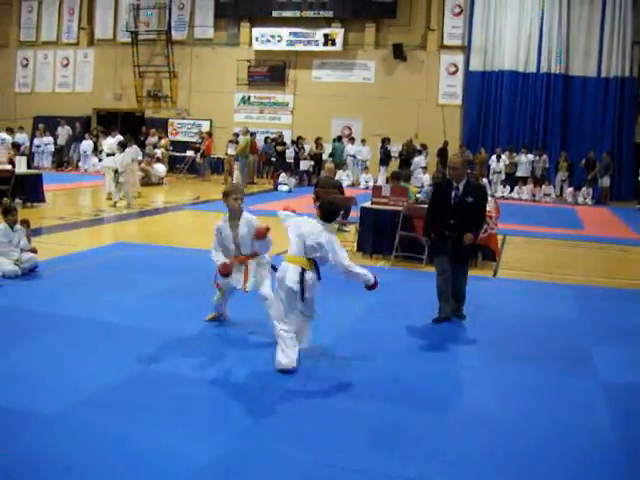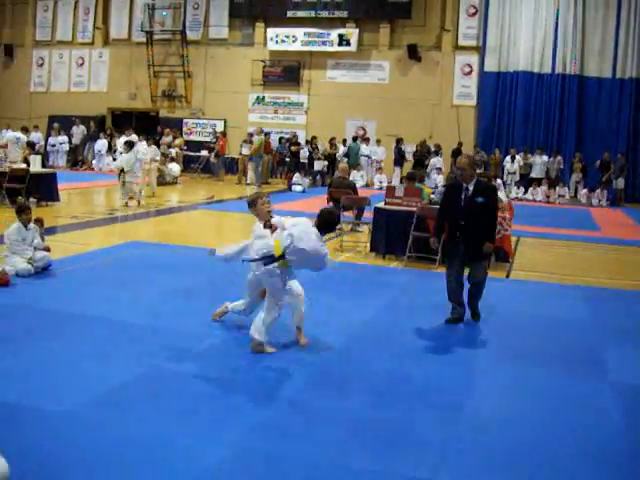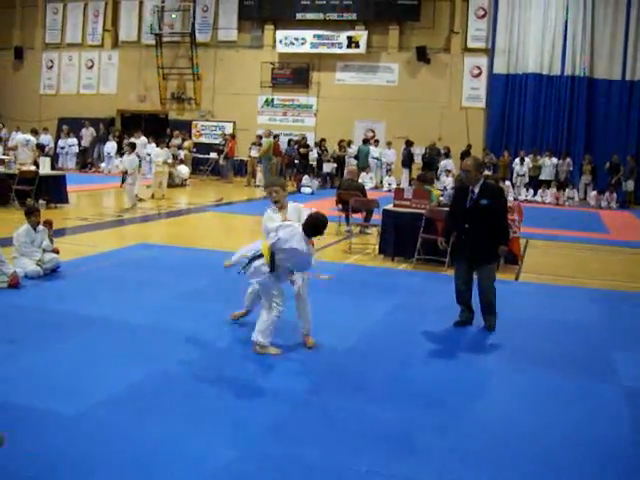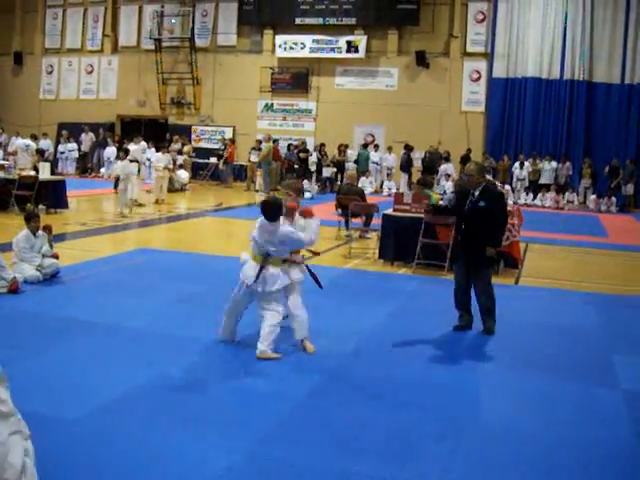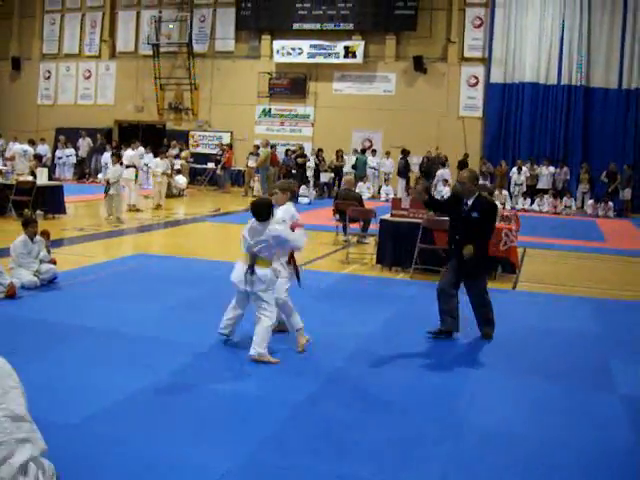
dt=0.2s
person 1, frame 1
left shoulder: (477, 190)
right shoulder: (440, 187)
left elbow: (480, 217)
right elbow: (431, 212)
left wrist: (473, 233)
right wrist: (427, 234)
left hip: (462, 241)
right hip: (441, 240)
left knee: (459, 279)
right knee: (443, 277)
left ankle: (457, 308)
right ankle: (445, 312)
person 1, frame 2
left shoulder: (488, 189)
right shoulder: (451, 188)
left elbow: (492, 218)
right elbow: (442, 213)
left wrist: (490, 240)
right wrist: (436, 235)
left hip: (477, 243)
right hip: (454, 242)
left knee: (478, 278)
right knee: (453, 279)
left ankle: (474, 306)
right ankle: (457, 312)
person 1, frame 3
left shoulder: (494, 191)
right shoulder: (460, 190)
left elbow: (501, 220)
right elbow: (452, 215)
left wrist: (503, 243)
right wrist: (445, 235)
left hip: (485, 247)
right hip: (462, 244)
left knee: (486, 285)
right knee: (462, 283)
left ankle: (489, 319)
right ankle: (466, 315)
person 1, frame 4
left shoulder: (494, 196)
right shoulder: (462, 192)
left elbow: (500, 223)
right elbow: (454, 211)
left wrist: (493, 245)
left hip: (482, 250)
right hip: (462, 248)
left knee: (483, 288)
right knee: (461, 286)
left ankle: (488, 323)
right ankle: (465, 319)
person 1, frame 5
left shoulder: (487, 205)
right shoulder: (455, 199)
left elbow: (487, 232)
right elbow: (439, 206)
left wrist: (473, 246)
right wrist: (425, 198)
left hip: (474, 257)
right hip: (455, 256)
left knee: (479, 295)
right knee: (444, 289)
left ankle: (487, 328)
right ankle: (448, 326)
person 2, frame 1
left shoulder: (251, 221)
right shoulder: (221, 226)
left elbow: (264, 247)
right elbow: (217, 250)
left wrist: (263, 238)
right wrist: (221, 264)
left hip: (256, 265)
right hip: (235, 265)
left knee: (266, 294)
right knee: (222, 294)
right ankle: (219, 313)
person 2, frame 2
left shoulder: (279, 221)
right shoulder: (260, 231)
left hip: (281, 270)
right hip: (266, 272)
left knee: (296, 294)
left ankle: (298, 330)
right ankle: (227, 308)
person 2, frame 3
left shoulder: (298, 209)
right shoulder: (269, 214)
right elbow: (270, 230)
left knee: (301, 295)
right knee: (257, 287)
left ankle: (306, 333)
right ankle: (246, 310)
person 2, frame 4
left shoulder: (305, 217)
right shoulder: (278, 214)
left elbow: (310, 239)
left hip: (291, 263)
right hip: (274, 260)
left knee: (293, 301)
right knee: (270, 294)
left ankle: (303, 338)
right ankle: (280, 315)
person 2, frame 5
left shoulder: (284, 211)
right shoulder: (287, 211)
left hip: (281, 260)
right hip: (276, 258)
left knee: (280, 296)
right knee: (273, 294)
left ankle: (300, 333)
right ankle: (281, 323)
person 3, frame 1
left shoulder: (302, 223)
right shoulder: (330, 239)
left elbow: (287, 218)
right elbow: (346, 265)
left wrist: (285, 213)
right wrist: (370, 279)
left hip: (288, 273)
right hip: (307, 278)
left knee: (284, 319)
right knee: (304, 315)
left ankle: (286, 360)
person 3, frame 2
left shoulder: (300, 223)
right shoulder: (321, 252)
left elbow: (279, 224)
right elbow: (317, 266)
left wrist: (272, 225)
left hip: (265, 250)
right hip: (276, 270)
right knee: (274, 306)
right ankle: (258, 341)
person 3, frame 3
left shoulder: (289, 226)
right shoulder: (306, 253)
left elbow: (272, 231)
right elbow: (302, 267)
left hip: (257, 253)
right hip: (267, 272)
right knee: (273, 307)
left ankle: (231, 262)
right ankle: (262, 344)
person 3, frame 4
left shoulder: (260, 223)
right shoulder: (286, 232)
right elbow: (310, 238)
right wrist: (311, 219)
left hip: (250, 270)
right hip: (270, 276)
left knee: (237, 305)
right knee: (274, 313)
left ankle: (226, 335)
right ankle: (264, 349)
person 3, frame 5
left shoulder: (250, 226)
right shoulder: (275, 231)
right elbow: (298, 243)
right wrist: (298, 231)
left hip: (244, 270)
right hip: (261, 276)
left knee: (238, 304)
right knee: (266, 313)
left ankle: (225, 331)
right ankle: (259, 352)
